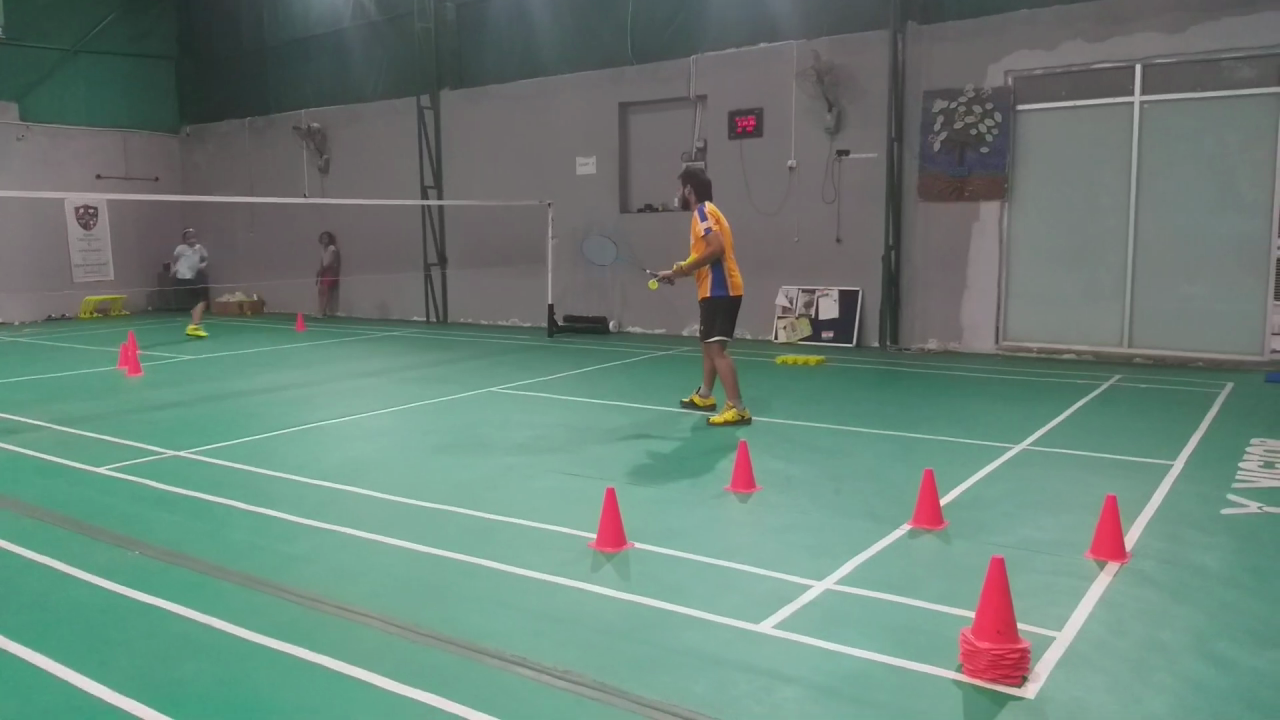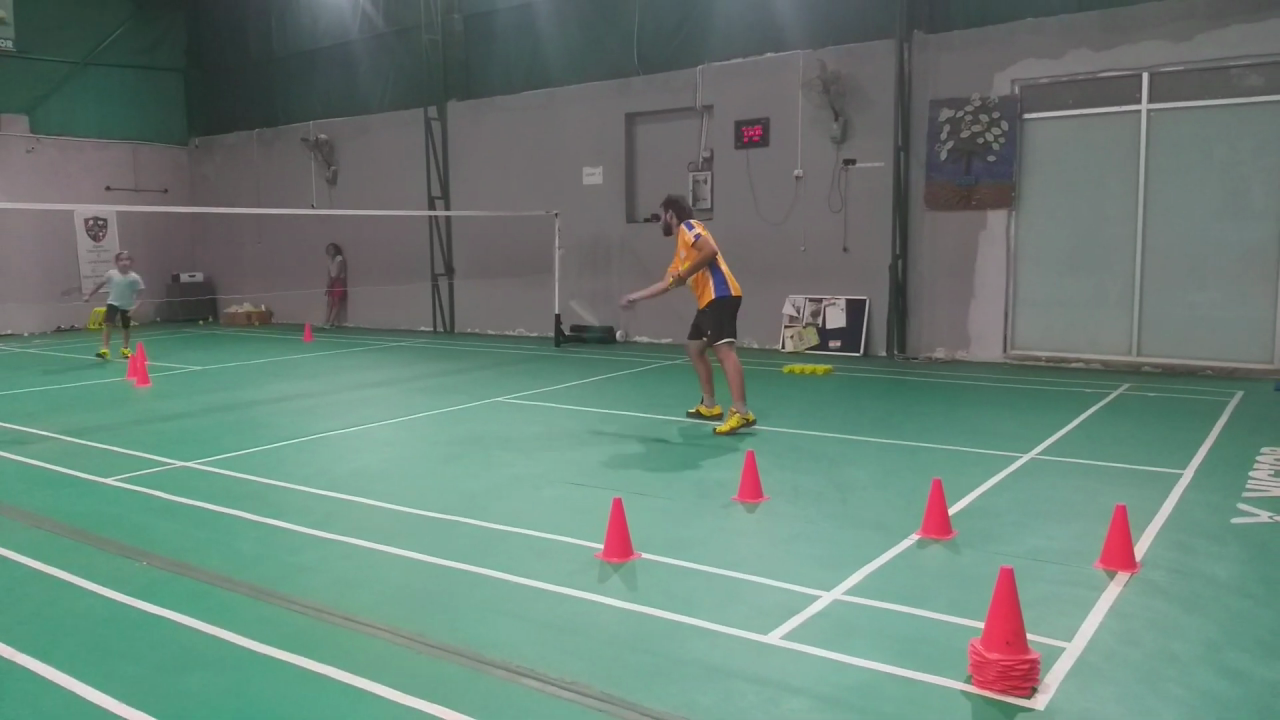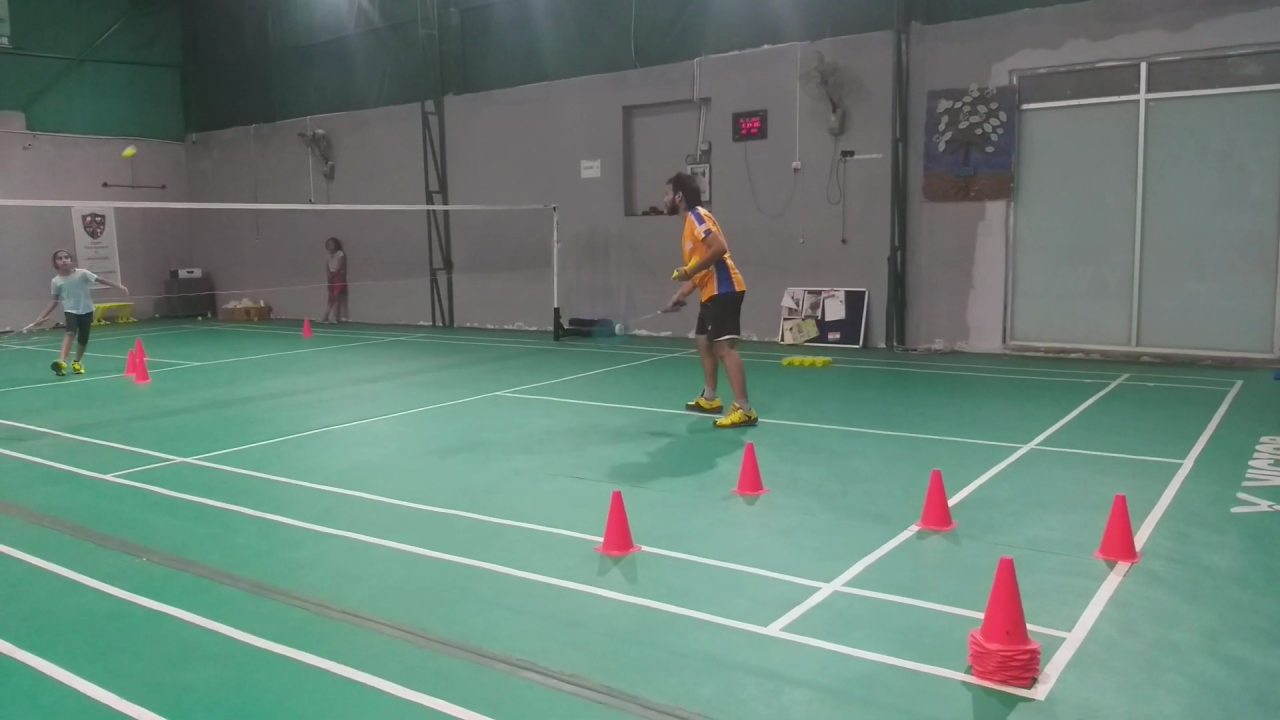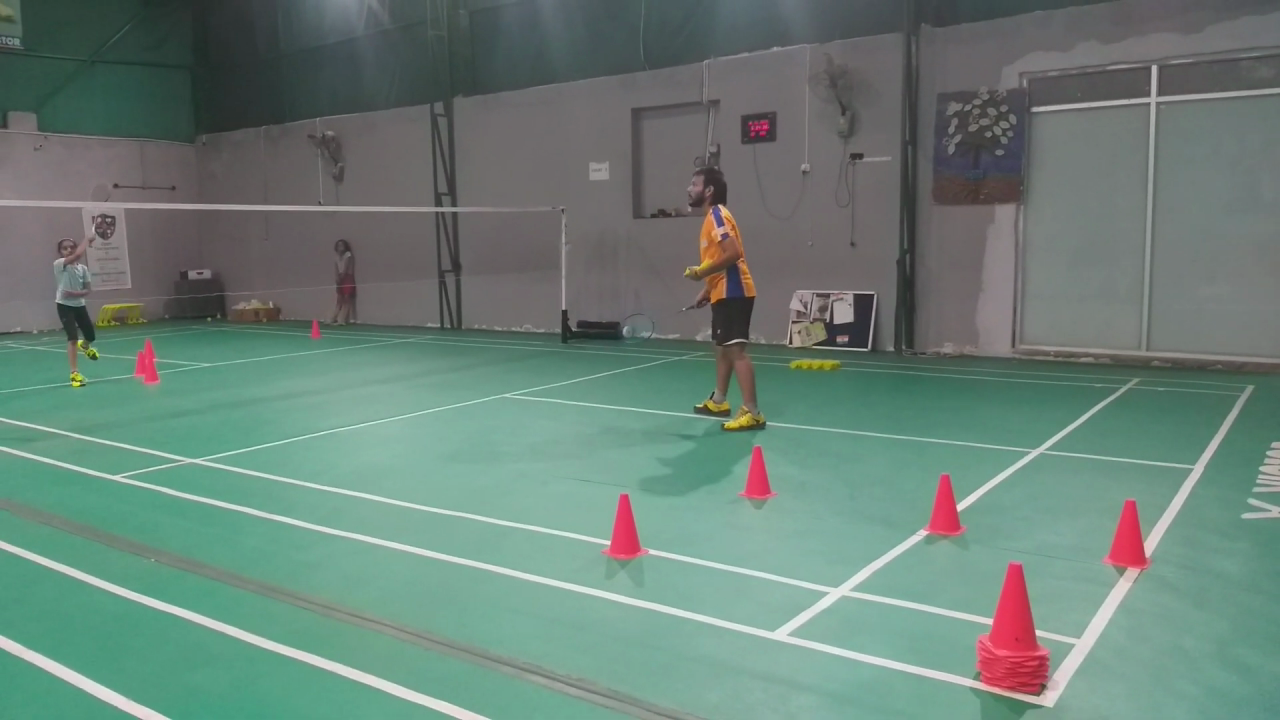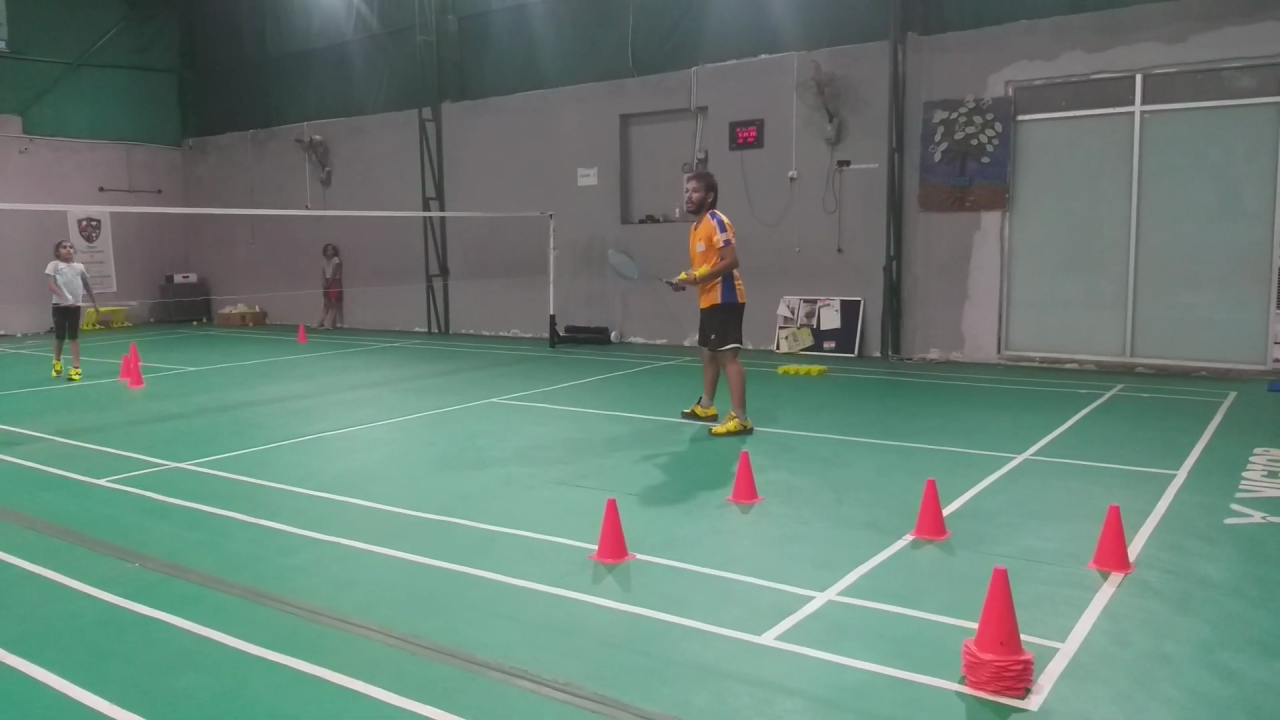
dt=0.7s
person 1, frame 1
left shoulder: (703, 212)
right shoulder: (706, 212)
left elbow: (717, 249)
left wrist: (687, 267)
right wrist: (676, 272)
left hip: (719, 291)
right hip: (718, 290)
left knee: (716, 348)
right knee: (709, 345)
left ankle: (738, 409)
right ankle: (704, 396)
person 1, frame 2
left shoulder: (689, 227)
right shoulder: (681, 246)
left elbow: (711, 251)
right elbow: (667, 284)
left wrist: (684, 274)
right wrist: (636, 297)
left hip: (721, 296)
right hip: (708, 301)
left knee: (724, 351)
right knee: (695, 349)
left ankle: (742, 412)
right ankle: (710, 405)
person 1, frame 3
left shoulder: (697, 216)
right shoulder: (689, 223)
left elbow: (720, 249)
left wrist: (689, 270)
right wrist: (681, 294)
left hip: (724, 291)
right hip: (712, 293)
left knee: (725, 347)
right knee: (704, 343)
left ankle: (743, 409)
right ankle: (709, 398)
person 1, frame 4
left shoulder: (718, 215)
right shoulder: (710, 218)
left elbow: (733, 254)
left wrist: (700, 272)
right wrist: (706, 290)
left hip: (733, 294)
right hip: (723, 294)
left knee: (736, 350)
right knee: (722, 348)
left ankle: (752, 413)
right ankle: (718, 401)
person 1, frame 5
left shoulder: (717, 221)
right shoulder: (696, 226)
left elbow: (731, 261)
left wrist: (698, 278)
right wrist: (686, 279)
left hip: (724, 299)
right hip: (708, 301)
left knee: (728, 356)
right knee: (708, 354)
left ankle: (740, 418)
right ankle: (706, 406)
